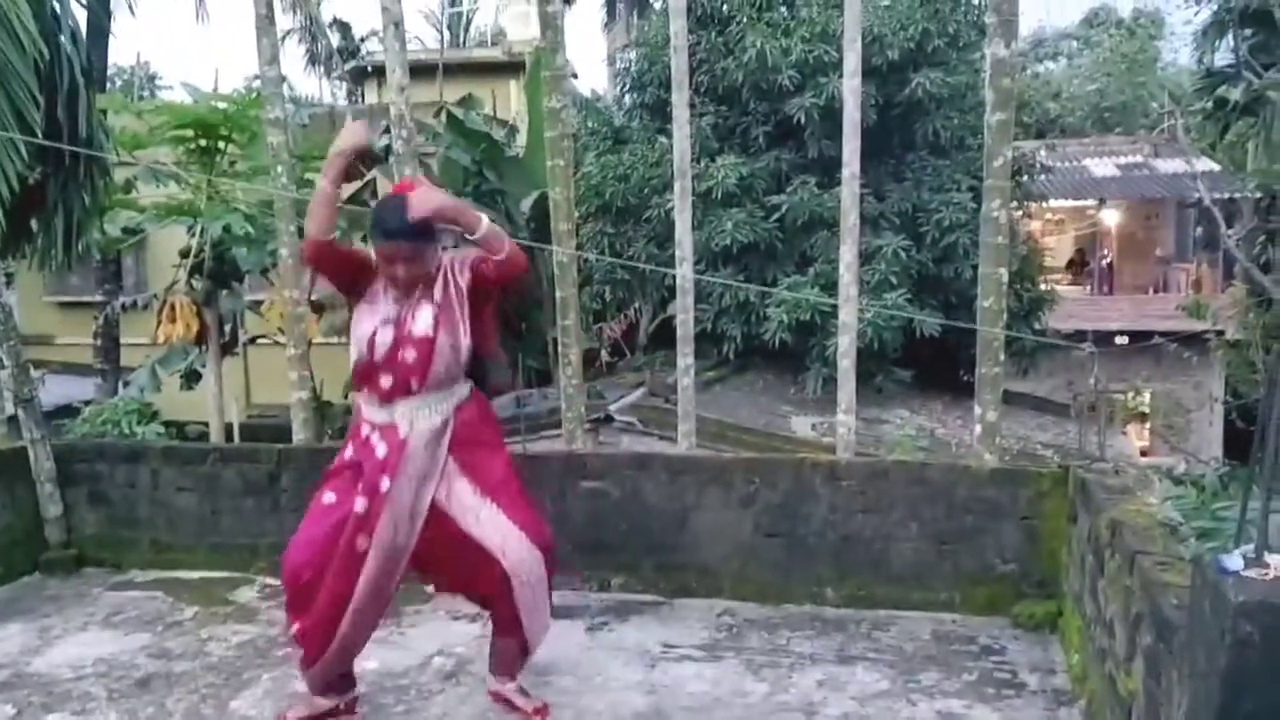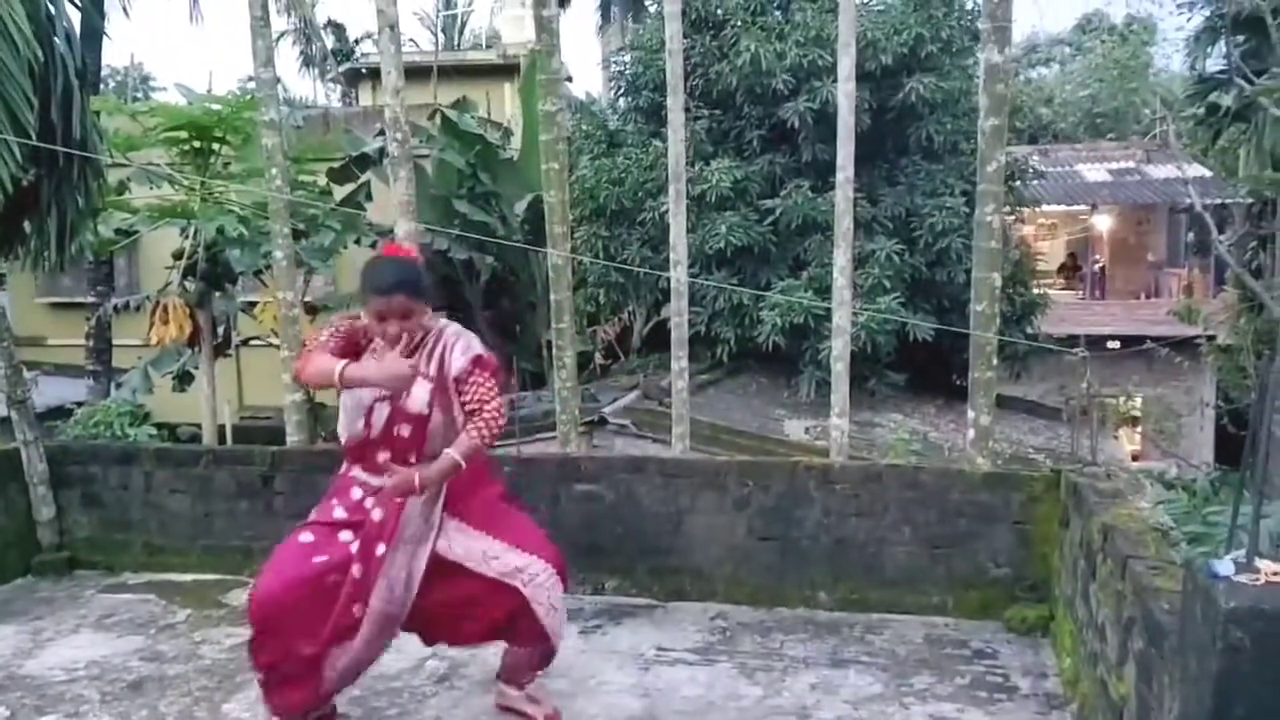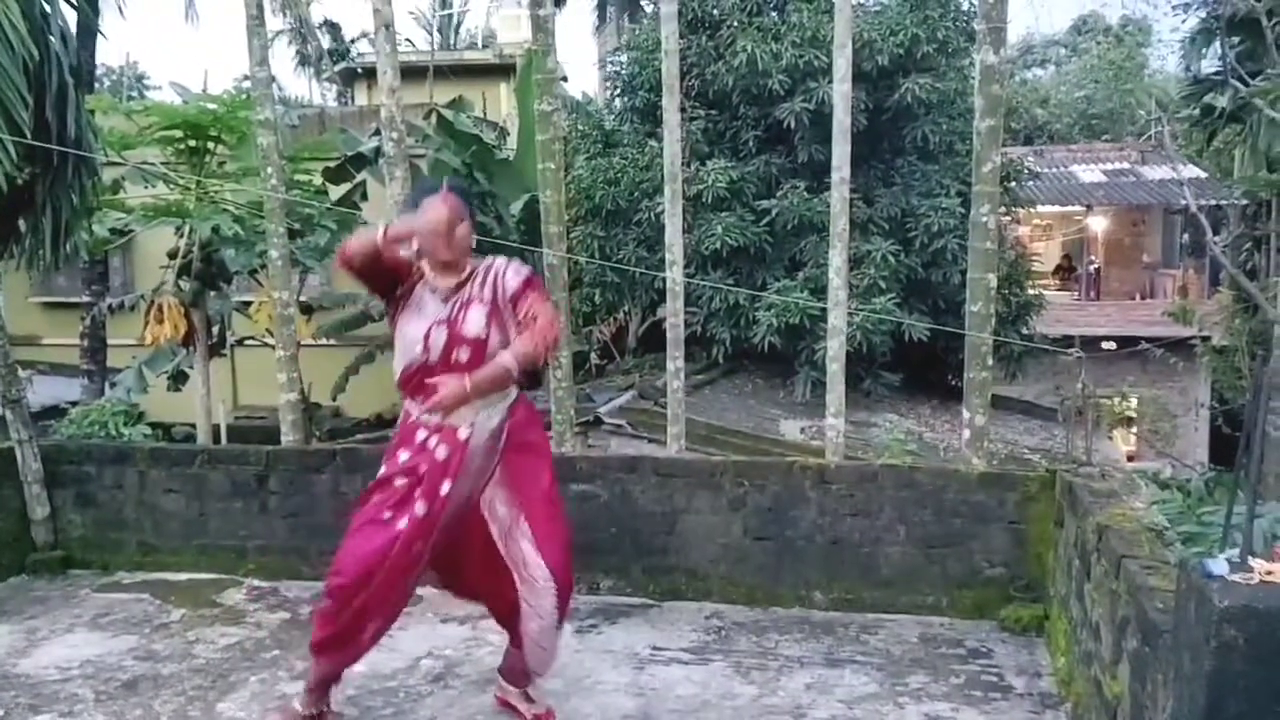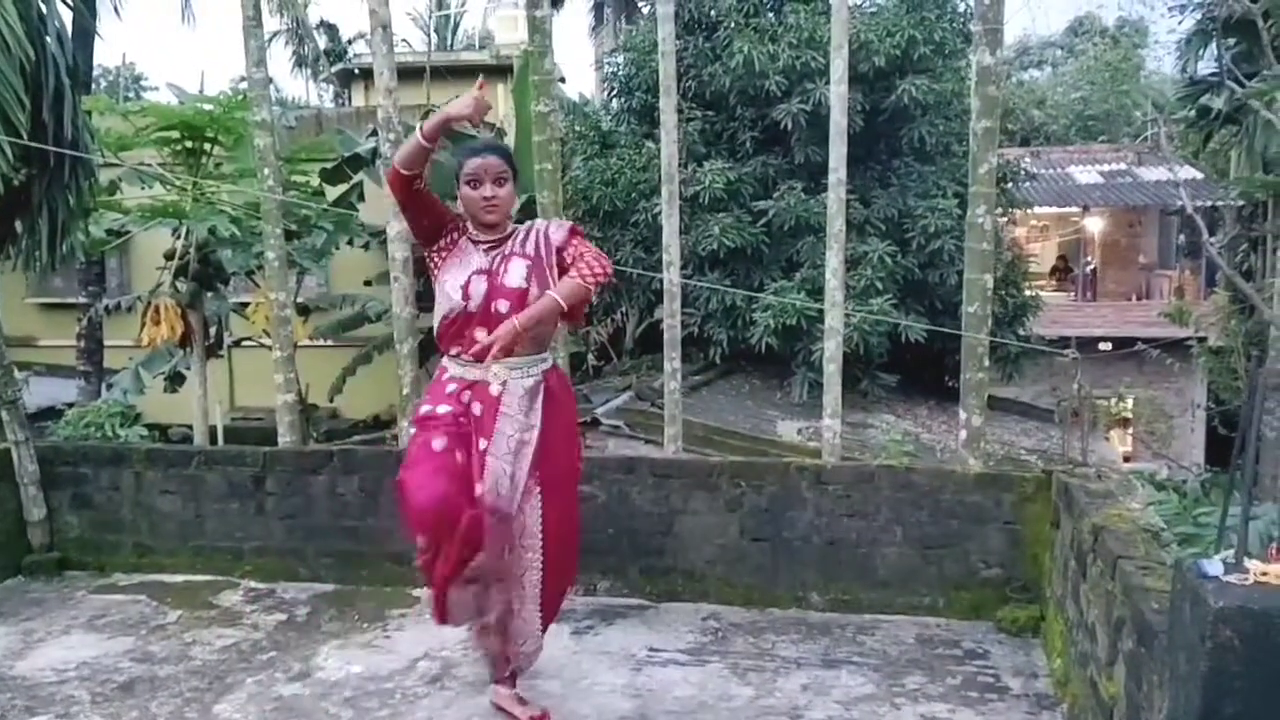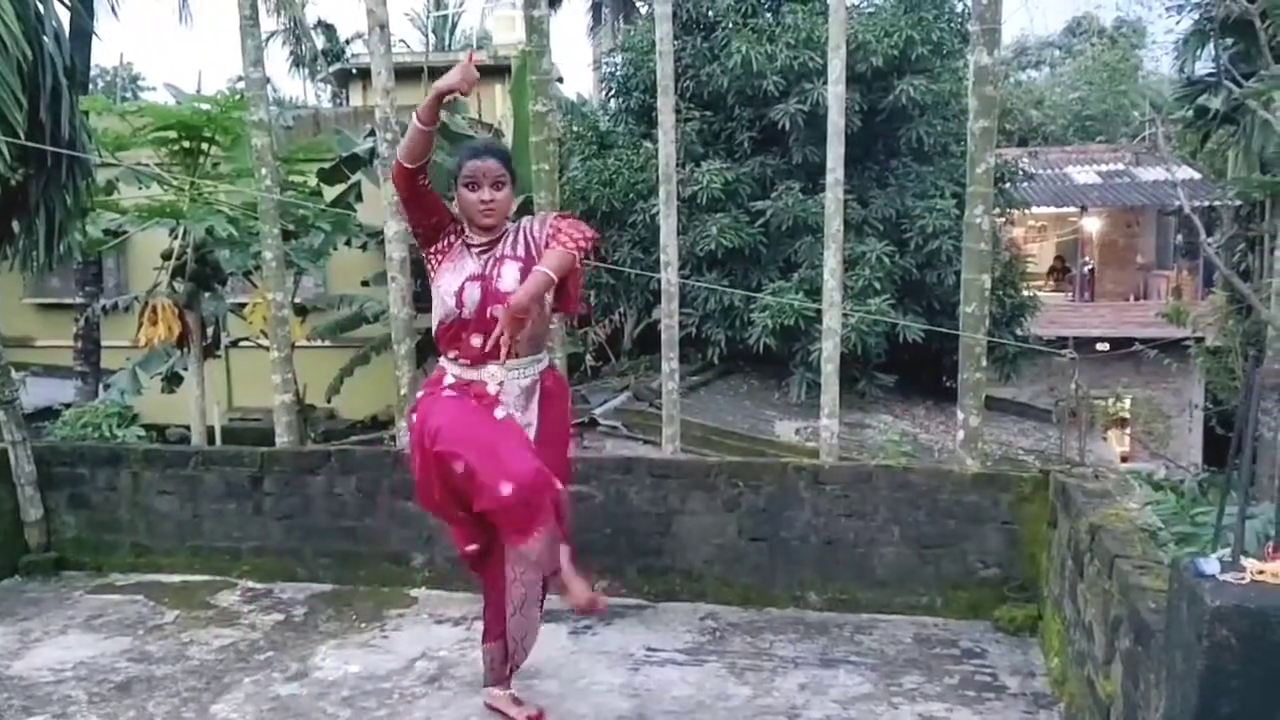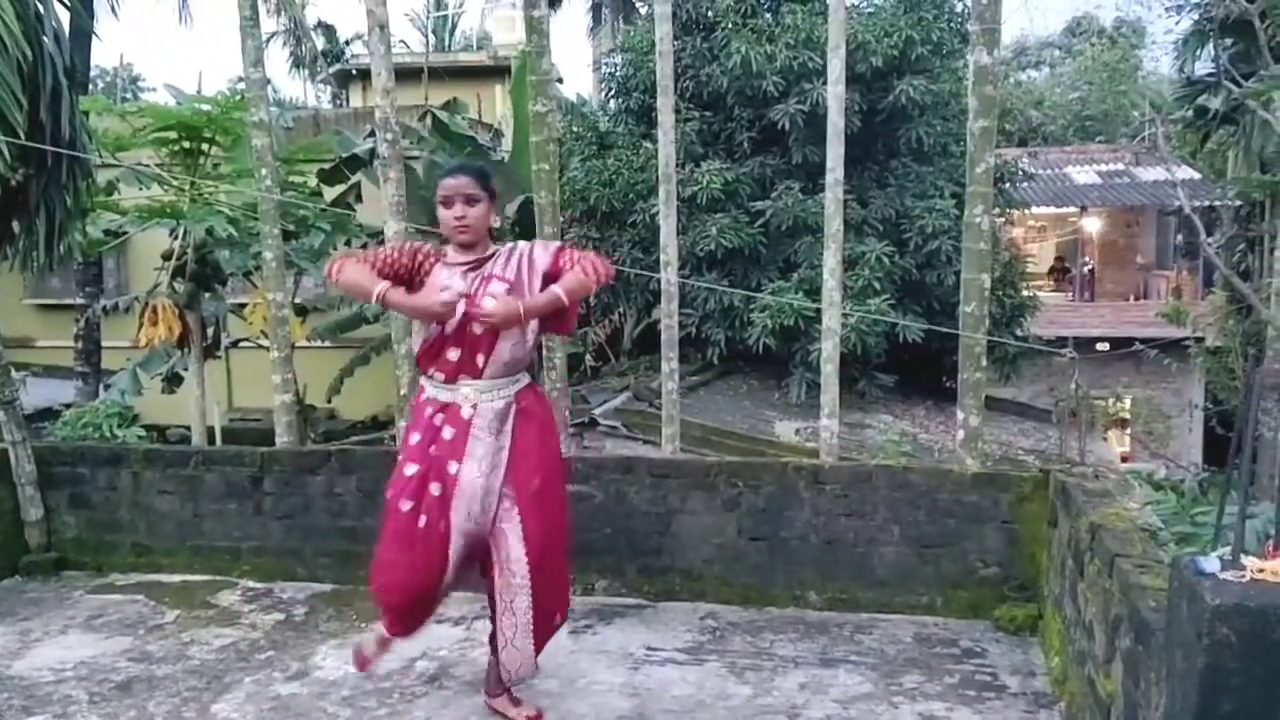
dt=0.4s
person 1, frame 1
left shoulder: (459, 273)
right shoulder: (361, 277)
left elbow: (512, 262)
right elbow: (314, 246)
left wrist: (459, 212)
right wrist: (337, 163)
left hip: (454, 438)
right hip: (379, 444)
left knee: (520, 554)
right knee: (313, 561)
person 1, frame 2
left shoulder: (456, 345)
right shoulder: (351, 338)
left elbow: (490, 416)
right elbow: (307, 366)
left wrist: (431, 474)
right wrist: (366, 373)
left hip: (448, 492)
right hip: (365, 499)
left knee: (539, 572)
right knee: (277, 598)
person 1, frame 3
left shoulder: (504, 276)
right shoulder: (406, 280)
left elbow: (544, 330)
right elbow: (352, 254)
left wrist: (476, 383)
right wrist: (410, 228)
left hip: (502, 440)
right hip: (427, 444)
left knee: (543, 564)
right knee: (366, 564)
person 1, frame 4
left shoulder: (547, 238)
right shoulder: (445, 239)
left elbow: (594, 268)
right elbow: (401, 177)
left wrist: (523, 322)
right wrist: (446, 118)
left hip: (533, 402)
right hip: (459, 395)
left knee: (535, 538)
right knee: (435, 499)
right ankle: (477, 609)
person 1, frame 5
left shoulder: (536, 234)
right shoulder: (441, 239)
left elbow: (578, 236)
right elbow: (405, 173)
left wrist: (527, 297)
right wrist: (438, 96)
left hip: (529, 397)
right hip: (458, 391)
left knee: (512, 544)
right knee: (485, 456)
right ankle: (558, 557)
person 1, frame 6
left shoulder: (526, 259)
right shoulder: (422, 261)
left elbow: (595, 270)
right elbow: (343, 270)
left wrist: (524, 308)
right wrist: (405, 301)
left hip: (511, 426)
right hip: (439, 423)
left knee: (521, 554)
right knee: (415, 551)
right ankle: (392, 625)
